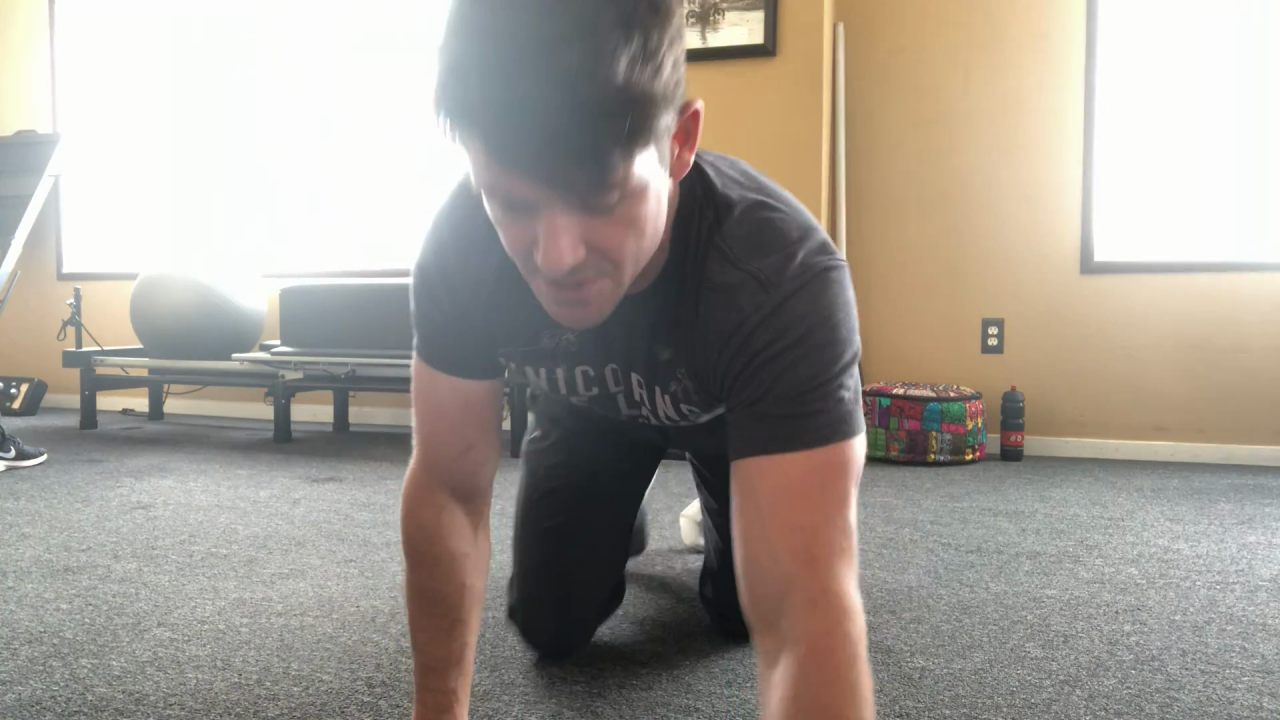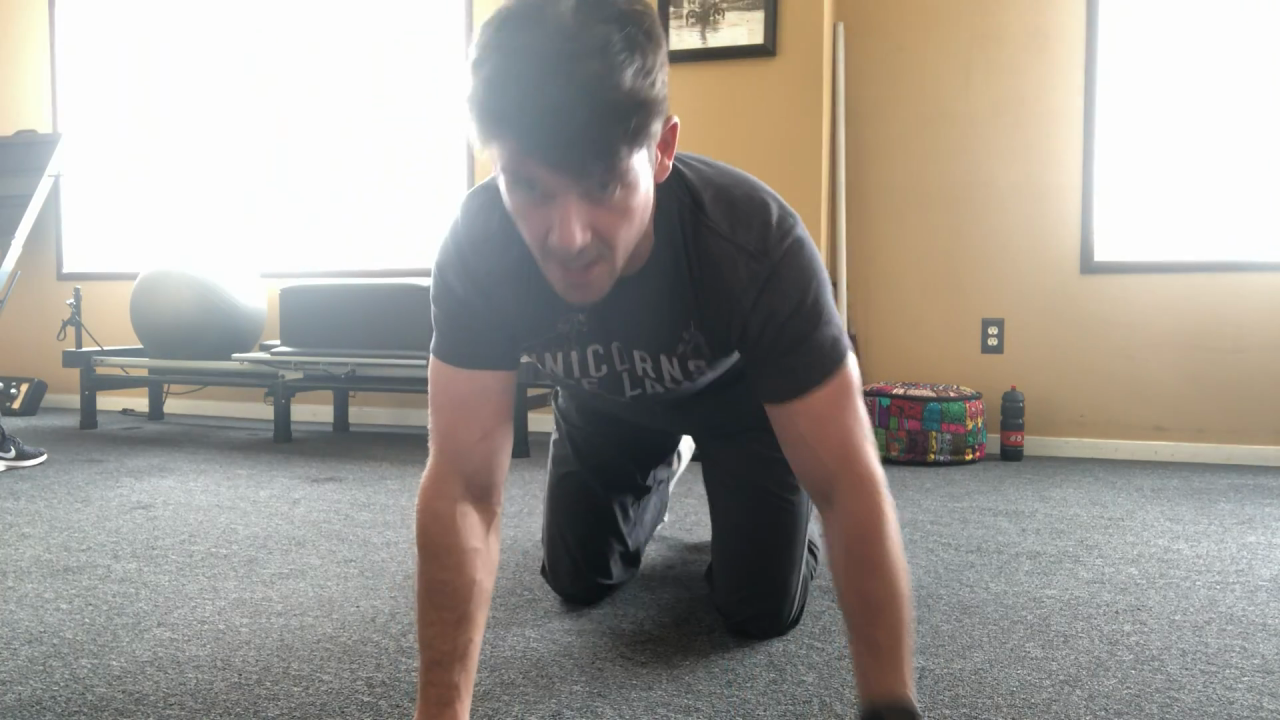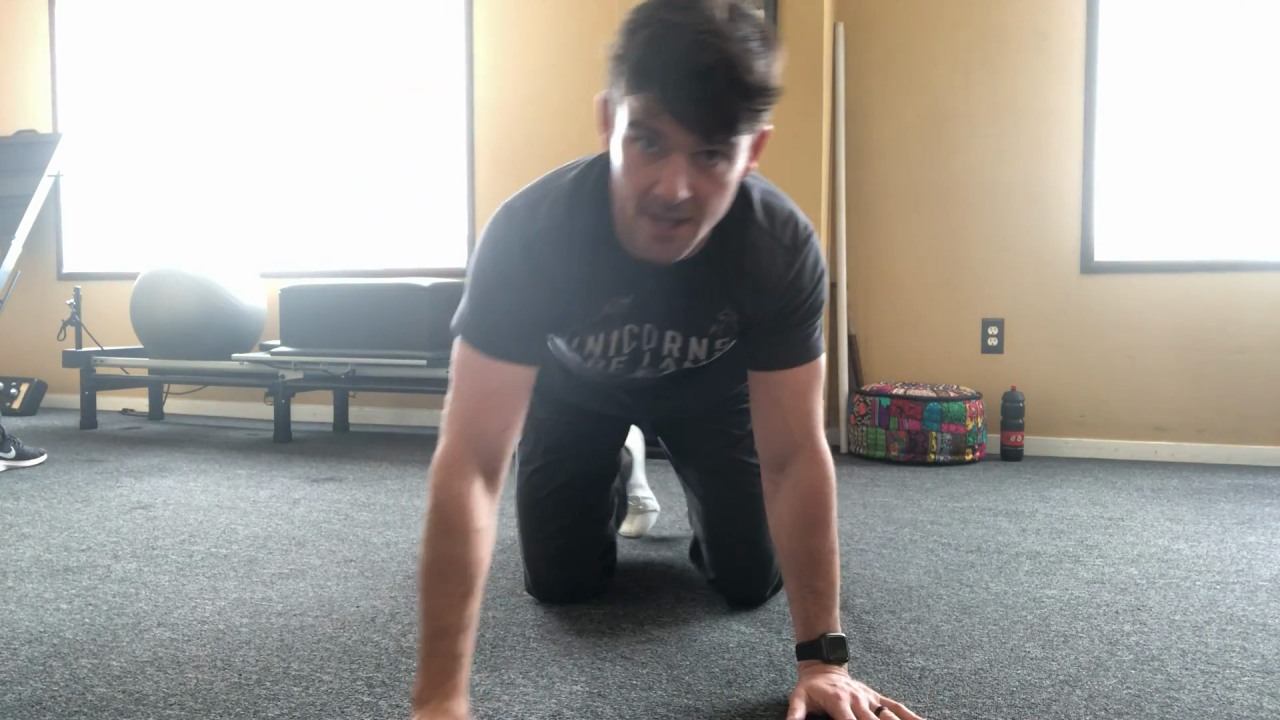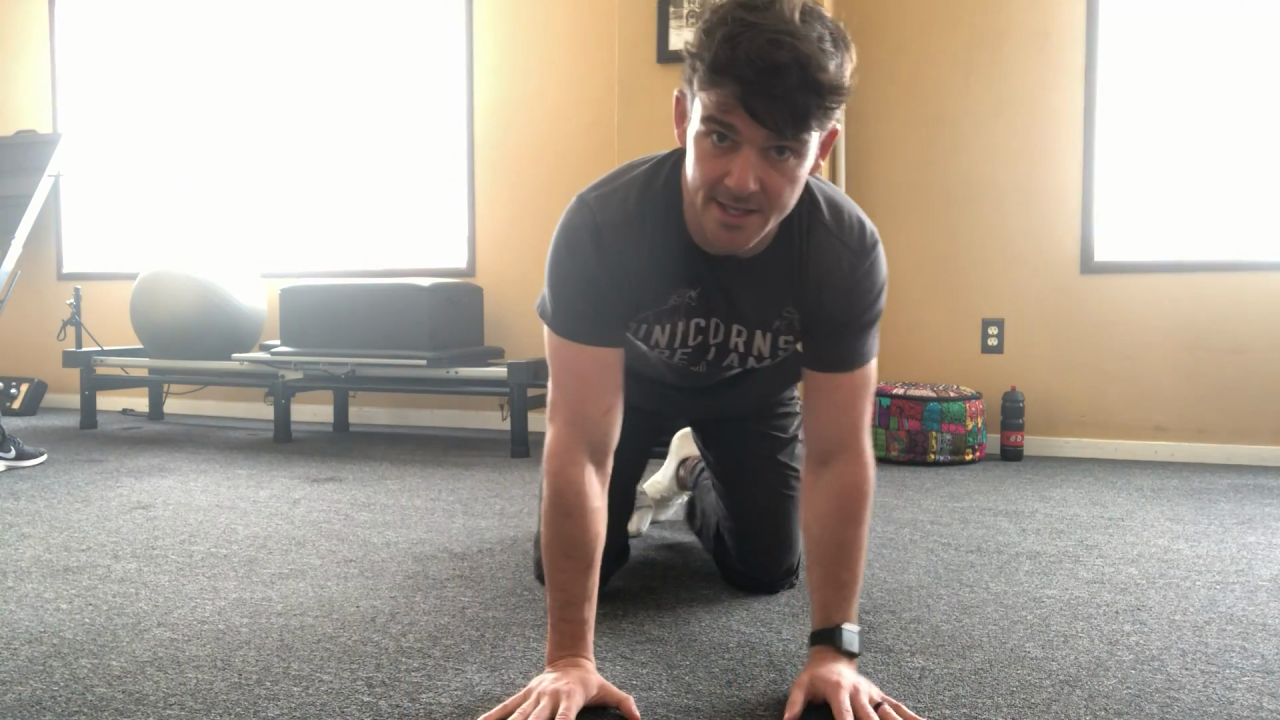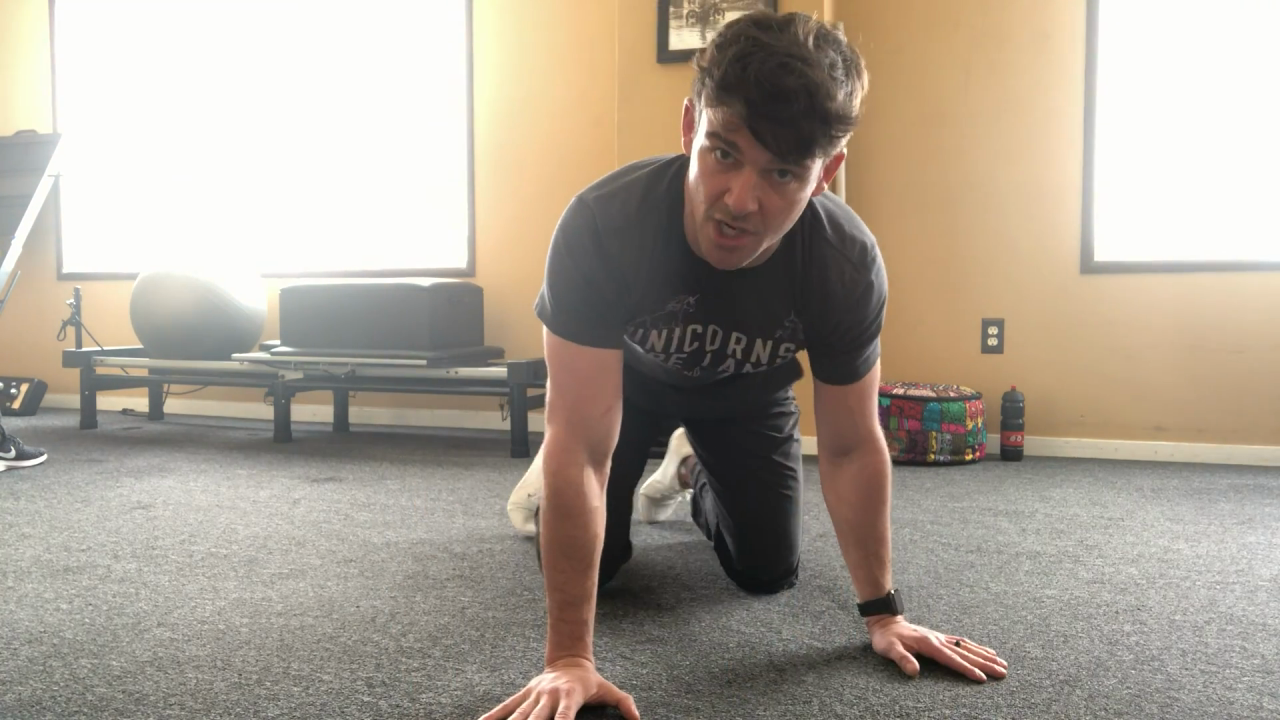
dt=0.4s
person 1, frame 1
left shoulder: (783, 269)
right shoulder: (463, 248)
left elbow: (802, 615)
right elbow: (449, 491)
left hip: (741, 410)
right hip: (591, 408)
left knee: (744, 611)
right knee: (552, 627)
left ankle: (723, 513)
right ankle: (616, 521)
person 1, frame 2
left shoulder: (759, 245)
right shoulder: (476, 250)
left elbow: (849, 487)
right elbow: (462, 487)
left hip: (742, 392)
right hip: (606, 402)
left knee: (761, 612)
right knee: (579, 581)
left ankle: (741, 508)
right ankle: (658, 475)
person 1, frame 3
left shoulder: (781, 246)
right shoulder: (530, 231)
left elbow: (795, 456)
right elbow: (469, 465)
left wrist: (821, 656)
left hip: (710, 384)
right hip: (574, 384)
left knee: (749, 583)
right knee: (560, 580)
left ankle: (683, 479)
right ankle: (613, 483)
person 1, frame 4
left shoulder: (846, 249)
right shoulder: (602, 223)
left elbow: (837, 455)
right elbow: (580, 447)
left wrist: (833, 647)
right wrist: (569, 659)
left hip: (752, 386)
right hip: (630, 375)
left knee: (766, 572)
right knee: (575, 567)
left ankle: (693, 478)
right ankle: (641, 489)
person 1, frame 5
left shoulder: (847, 263)
right shoulder: (601, 225)
left elbow: (851, 448)
right elbow: (582, 448)
left wrist: (881, 611)
right wrist: (570, 658)
left hip: (747, 387)
right hip: (622, 373)
left knee: (769, 572)
right knee: (583, 564)
left ankle: (695, 476)
right ankle: (547, 483)
